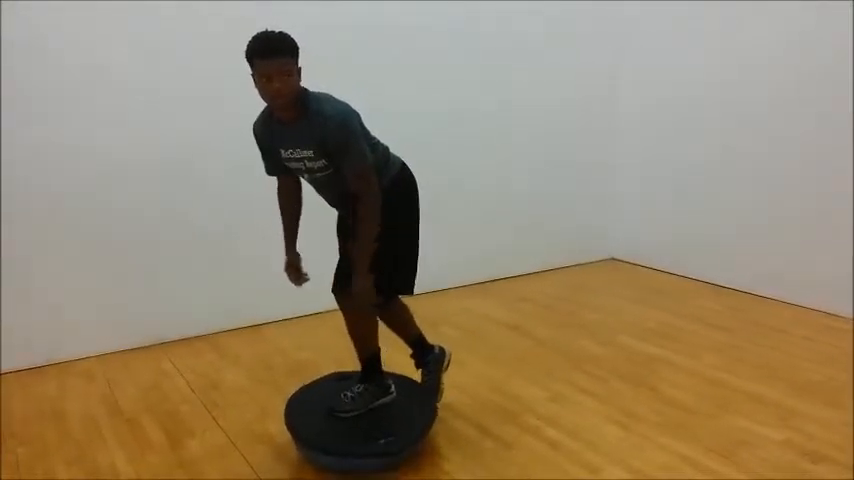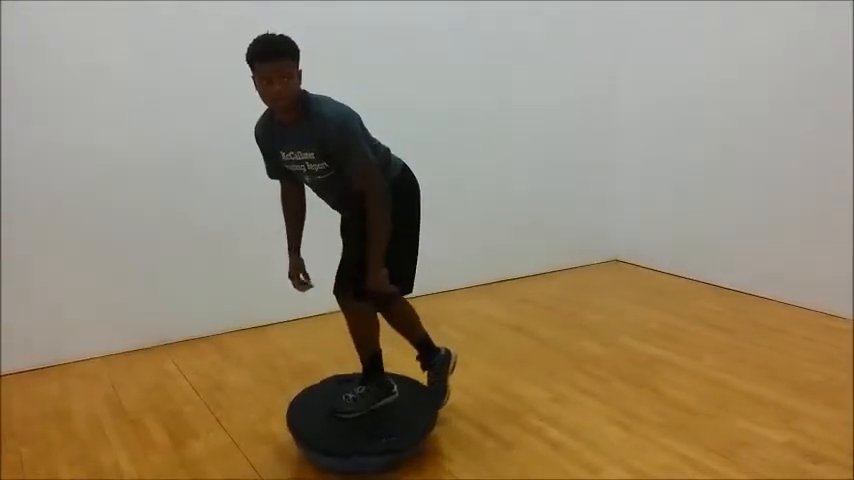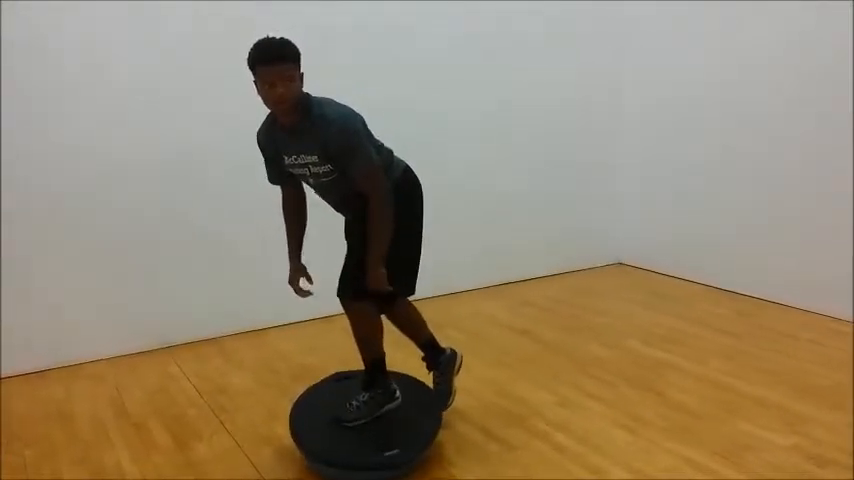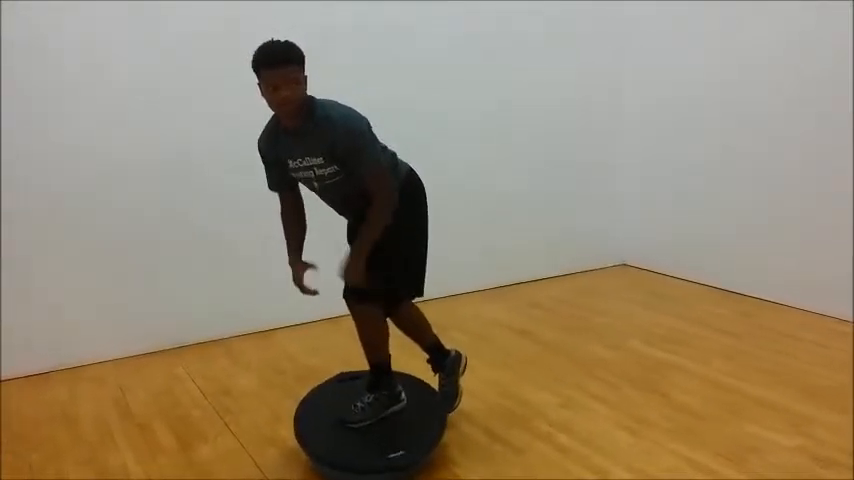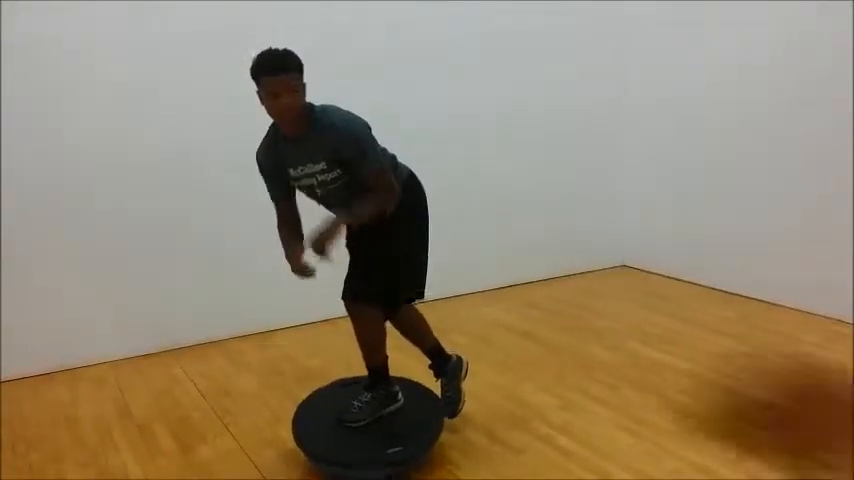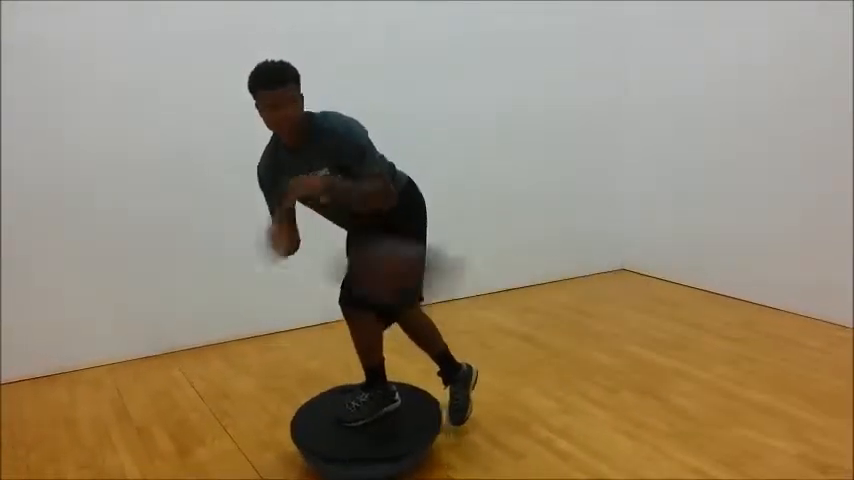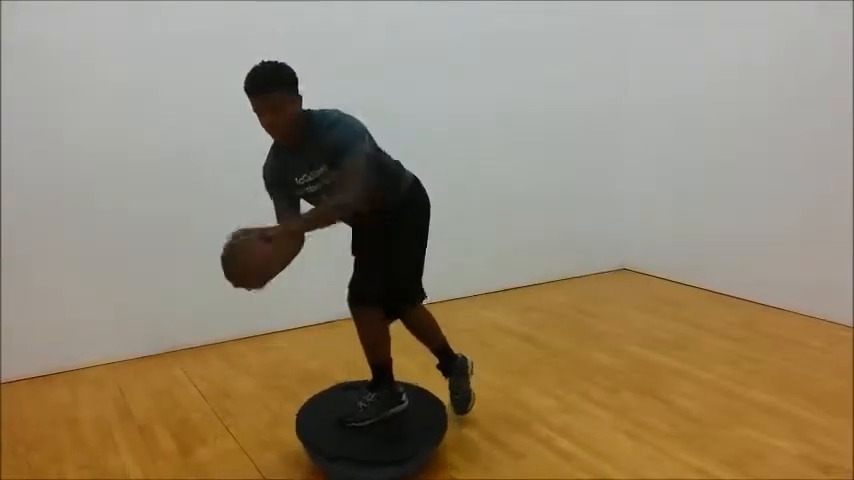
dt=0.1s
person 1, frame 1
left shoulder: (334, 118)
right shoulder: (265, 130)
left elbow: (369, 194)
right elbow: (288, 184)
left wrist: (362, 270)
right wrist: (290, 248)
left hip: (390, 195)
right hip: (353, 205)
left knee: (351, 289)
right knee: (374, 293)
left ankle: (373, 381)
right ankle: (428, 355)
person 1, frame 2
left shoulder: (335, 121)
right shoulder: (266, 132)
left elbow: (376, 192)
right elbow: (291, 189)
left wrist: (377, 263)
right wrist: (294, 255)
left hip: (392, 196)
right hip: (356, 206)
left knee: (352, 290)
right knee: (377, 293)
left ankle: (375, 382)
right ankle: (433, 356)
person 1, frame 3
left shoulder: (338, 122)
right shoulder: (268, 137)
left elbow: (380, 194)
right elbow: (292, 194)
left wrist: (375, 262)
right wrist: (295, 259)
left hip: (396, 197)
right hip: (359, 208)
left knee: (356, 292)
right knee: (383, 295)
left ankle: (378, 388)
right ankle: (439, 358)
person 1, frame 4
left shoulder: (343, 123)
right shoulder: (270, 142)
left elbow: (386, 192)
right elbow: (290, 202)
left wrist: (359, 255)
right wrist: (295, 259)
left hip: (399, 201)
right hip: (361, 211)
left knee: (362, 294)
right knee: (387, 297)
left ankle: (383, 390)
right ankle: (444, 360)
person 1, frame 5
left shoulder: (342, 126)
right shoulder: (269, 154)
left elbow: (388, 192)
right elbow: (286, 214)
left wrist: (340, 223)
right wrist: (292, 251)
left hip: (400, 204)
right hip: (362, 217)
left knee: (361, 296)
right knee: (388, 301)
left ankle: (381, 389)
right ankle: (446, 365)
person 1, frame 6
left shoulder: (340, 131)
right shoulder: (271, 166)
left elbow: (383, 194)
right elbow: (286, 231)
left wrist: (329, 185)
right wrist: (284, 238)
left hip: (398, 210)
right hip: (361, 222)
left knee: (357, 301)
right knee: (395, 304)
left ankle: (378, 391)
right ankle: (455, 372)
person 1, frame 7
left shoulder: (339, 130)
right shoulder: (276, 168)
left elbow: (354, 198)
right elbow: (291, 231)
left wrist: (281, 230)
right wrist: (264, 268)
left hip: (404, 207)
right hip: (371, 220)
left knee: (366, 298)
right knee: (398, 299)
left ankle: (385, 391)
right ankle: (453, 365)
